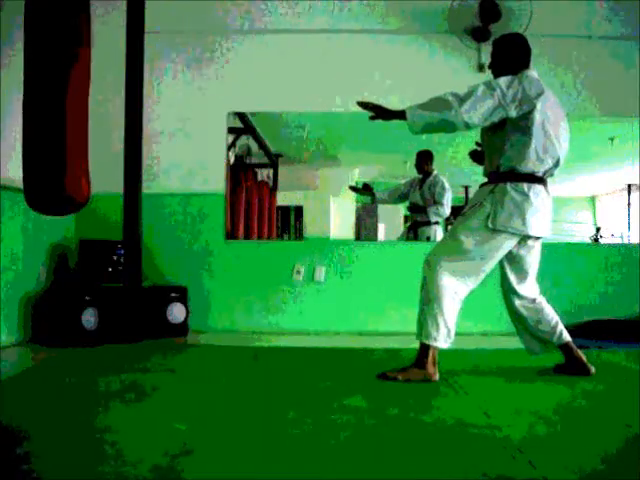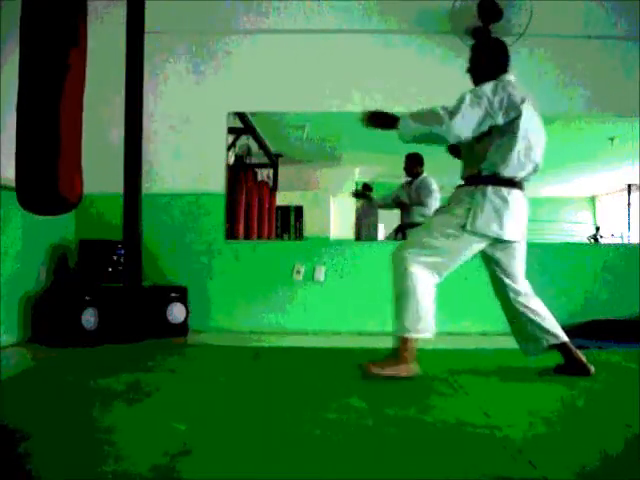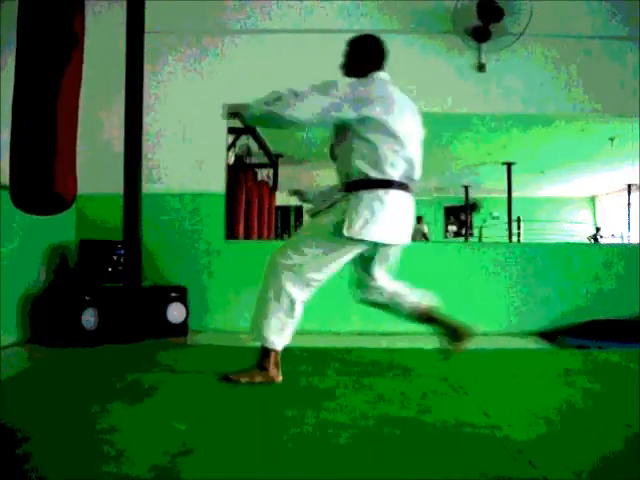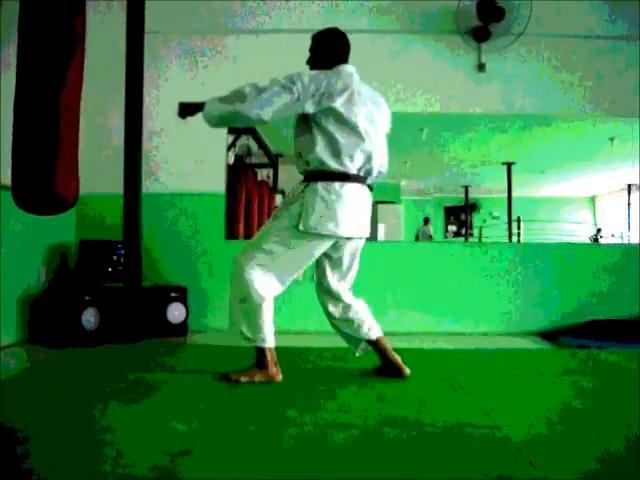
dt=0.4s
person 1, frame 1
left shoulder: (516, 86)
right shoulder: (549, 101)
left elbow: (460, 109)
left wrist: (397, 114)
left hip: (509, 198)
right hip: (534, 201)
left knee: (442, 266)
right knee: (520, 290)
left ankle: (425, 363)
right ankle: (575, 358)
person 1, frame 2
left shoulder: (496, 92)
right shoulder: (521, 104)
left elbow: (450, 123)
left wrist: (394, 123)
right wrist: (469, 154)
left hip: (485, 200)
right hip: (509, 203)
left knee: (411, 258)
right knee: (514, 289)
left ankle: (405, 355)
right ankle: (573, 358)
person 1, frame 3
left shoulder: (355, 92)
right shoulder: (405, 105)
left elbow: (293, 106)
left wrist: (245, 110)
left hip: (365, 206)
right hip: (397, 206)
left knee: (288, 269)
right knee: (373, 285)
left ankle: (268, 366)
right ankle: (448, 325)
person 1, frame 4
left shoulder: (321, 82)
right shoulder: (374, 99)
left elbow: (259, 101)
right elbow: (378, 164)
left wrist: (202, 107)
left hip: (323, 197)
right hip: (357, 200)
left knee: (252, 267)
right knee: (336, 291)
left ankle: (266, 365)
right ankle: (392, 361)
